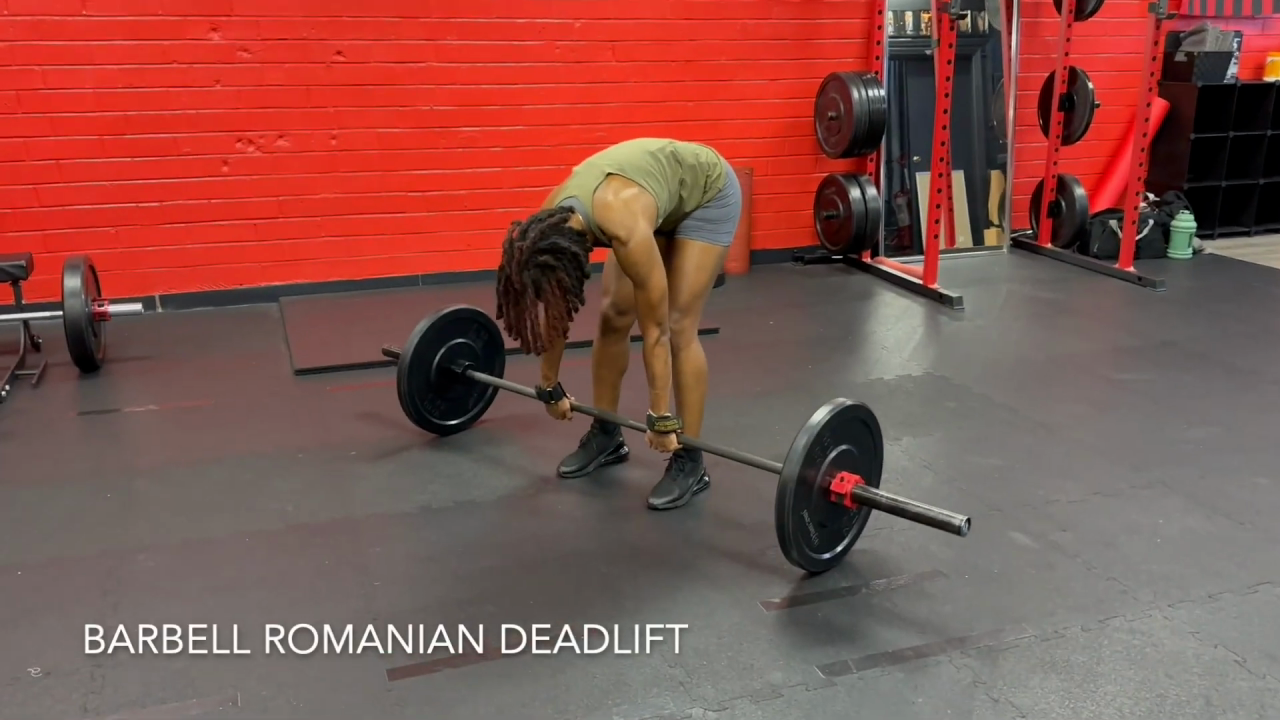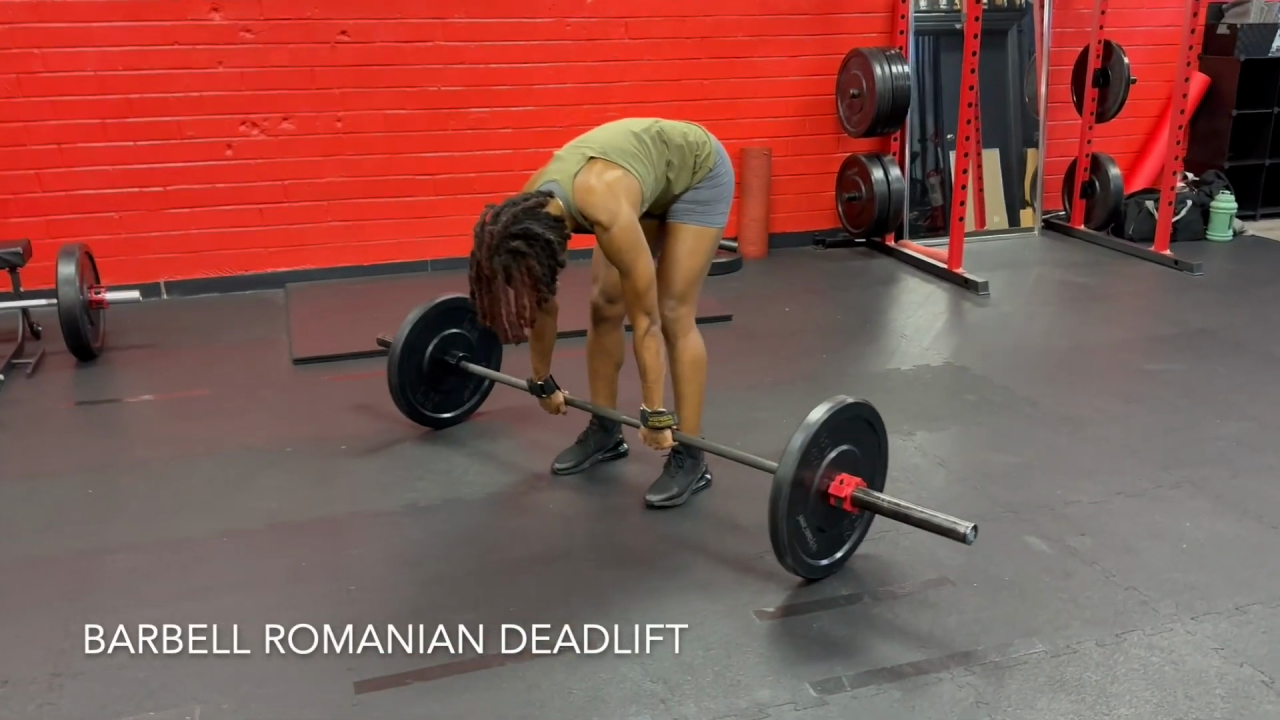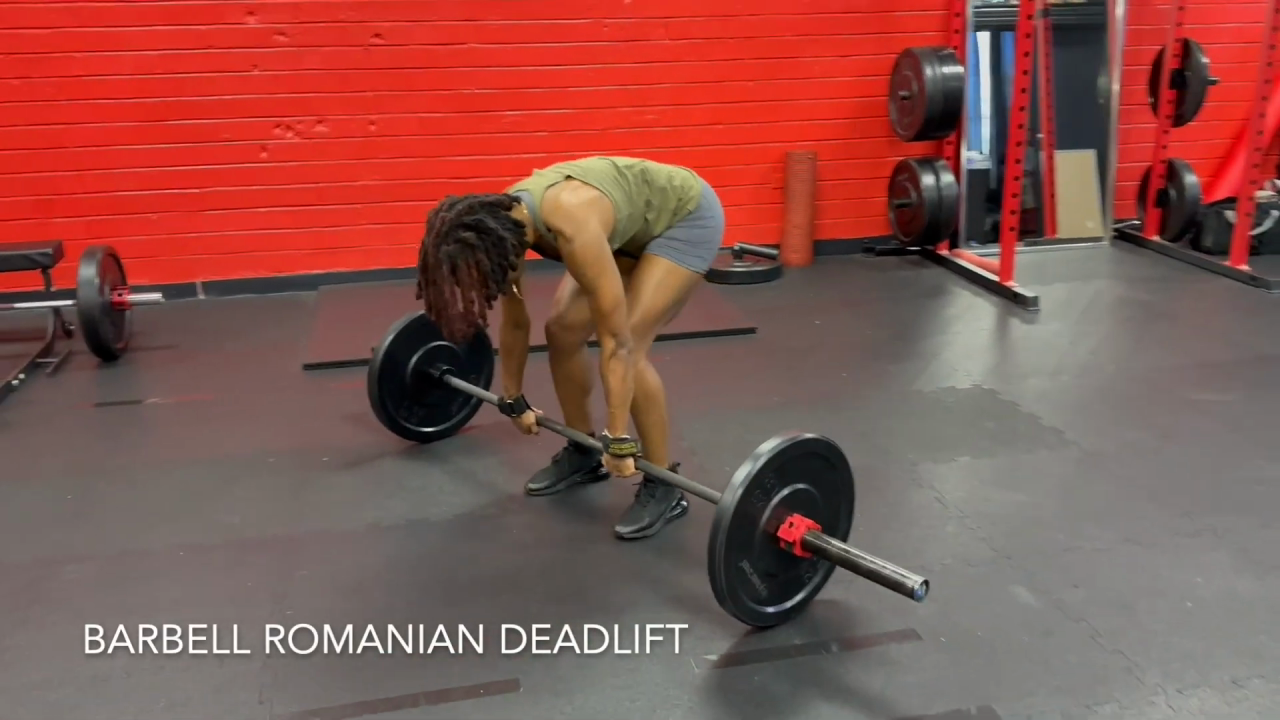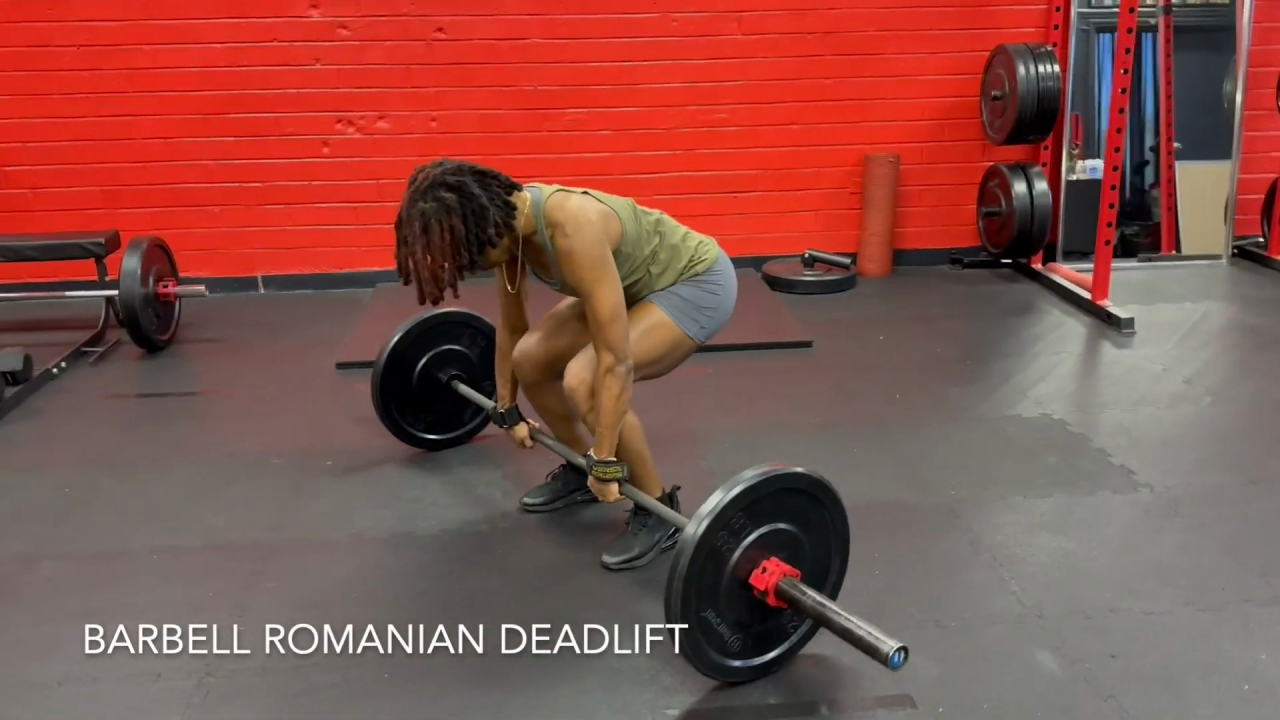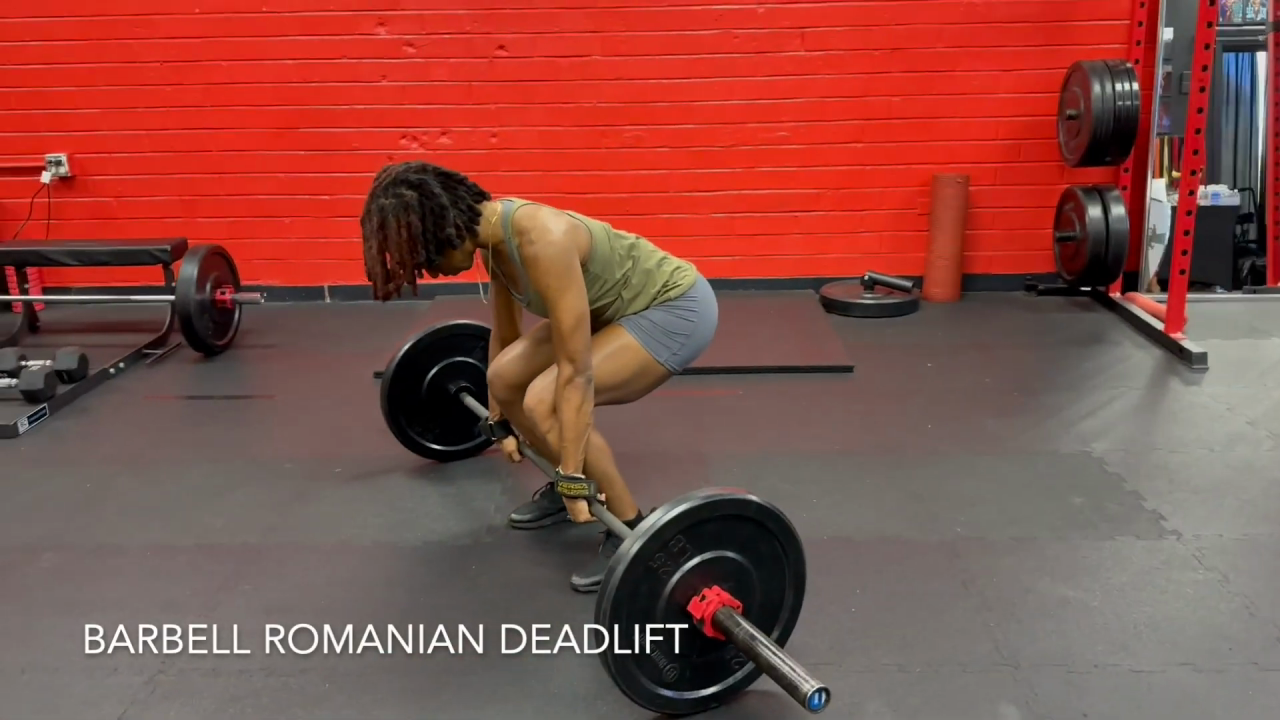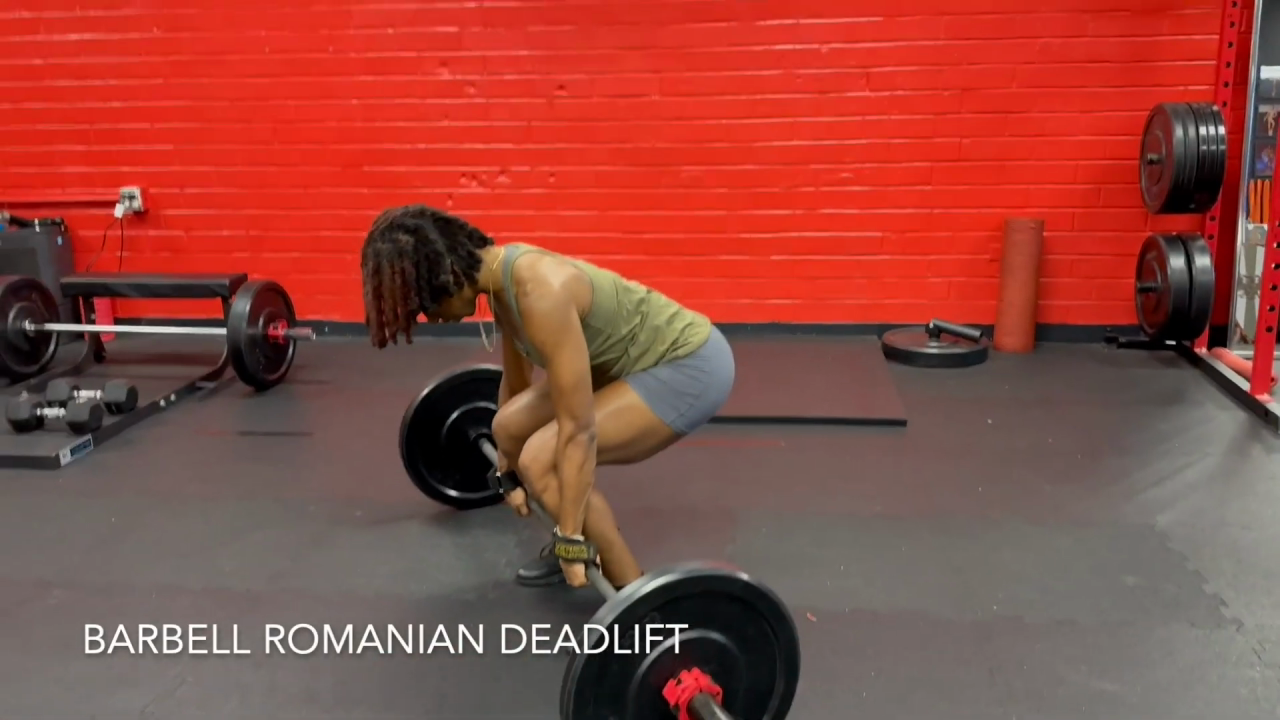
dt=0.7s
person 1, frame 1
left shoulder: (624, 225)
right shoulder: (551, 224)
left elbow: (655, 329)
right elbow: (553, 312)
left wrist: (662, 419)
right wrist: (550, 388)
left hip: (708, 193)
right hip: (663, 189)
left knee: (677, 325)
right knee: (613, 315)
left ankle: (689, 462)
right ankle: (606, 435)
person 1, frame 2
left shoulder: (605, 208)
right shoulder: (532, 211)
left elbow: (645, 318)
right elbow: (542, 304)
left wrist: (655, 414)
right wrist: (542, 382)
left hip: (700, 173)
right hip: (654, 177)
left knee: (672, 313)
right knee: (605, 305)
left ankle: (690, 458)
right ankle: (604, 431)
person 1, frame 3
left shoulder: (572, 227)
right shoulder: (501, 223)
left elbow: (614, 341)
right elbow: (514, 322)
left wrist: (618, 440)
right wrist: (514, 400)
left hip: (687, 216)
right hip: (636, 222)
left knee: (629, 344)
right knee: (561, 329)
left ankle: (663, 486)
right ankle: (582, 452)
person 1, frame 4
left shoulder: (572, 231)
right shoulder: (510, 219)
left elbow: (616, 359)
right elbow: (511, 326)
left wrist: (606, 463)
right wrist: (507, 409)
left hip: (699, 282)
right hip: (638, 282)
left knee: (583, 382)
right knee: (529, 360)
left ankle: (658, 510)
right ankle: (580, 470)
person 1, frame 5
left shoulder: (541, 242)
right shoulder: (493, 232)
left elbow: (576, 371)
right elbow: (504, 334)
left wrist: (573, 478)
right wrist: (498, 421)
left hip: (677, 307)
right hip: (616, 305)
left knee: (544, 402)
right knee: (504, 379)
left ankle: (634, 533)
right ankle: (567, 492)
person 1, frame 6
left shoulder: (539, 293)
right shoulder: (501, 276)
left elbow: (577, 429)
right elbow: (515, 382)
left wrist: (571, 543)
right wrist: (509, 475)
left hip: (690, 364)
left knee: (543, 460)
right knee: (508, 428)
right ankle: (590, 541)
